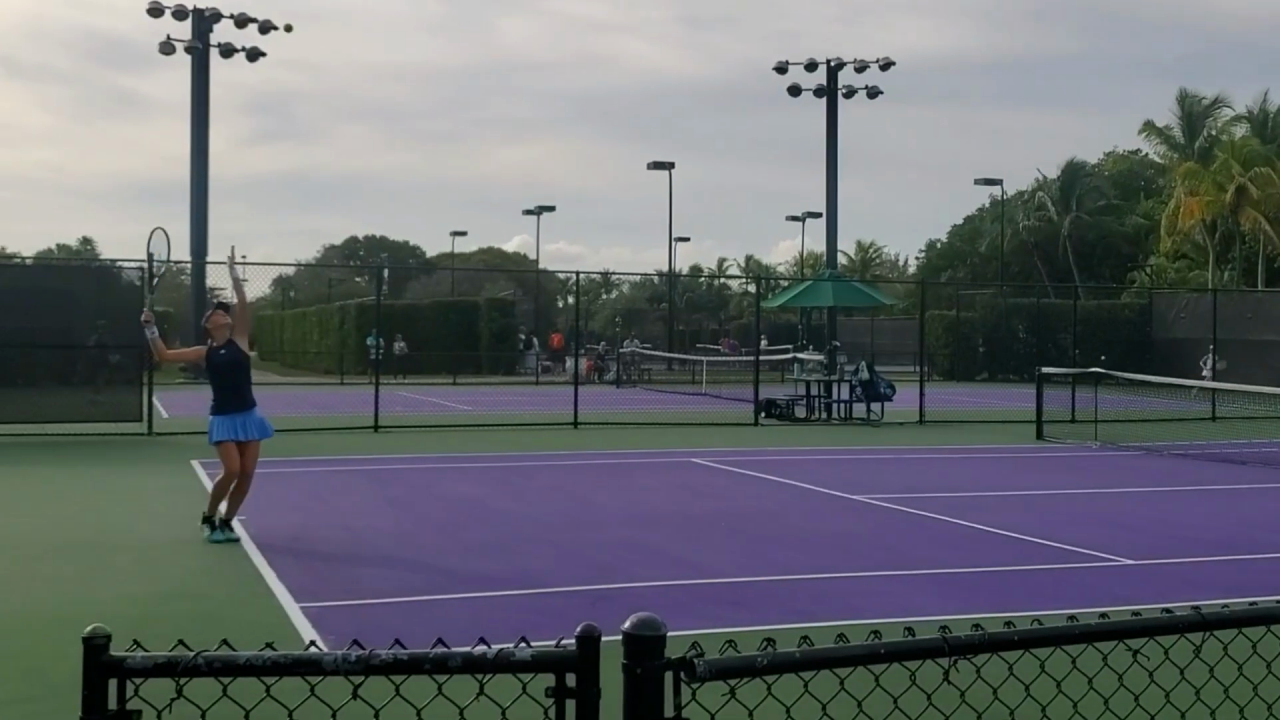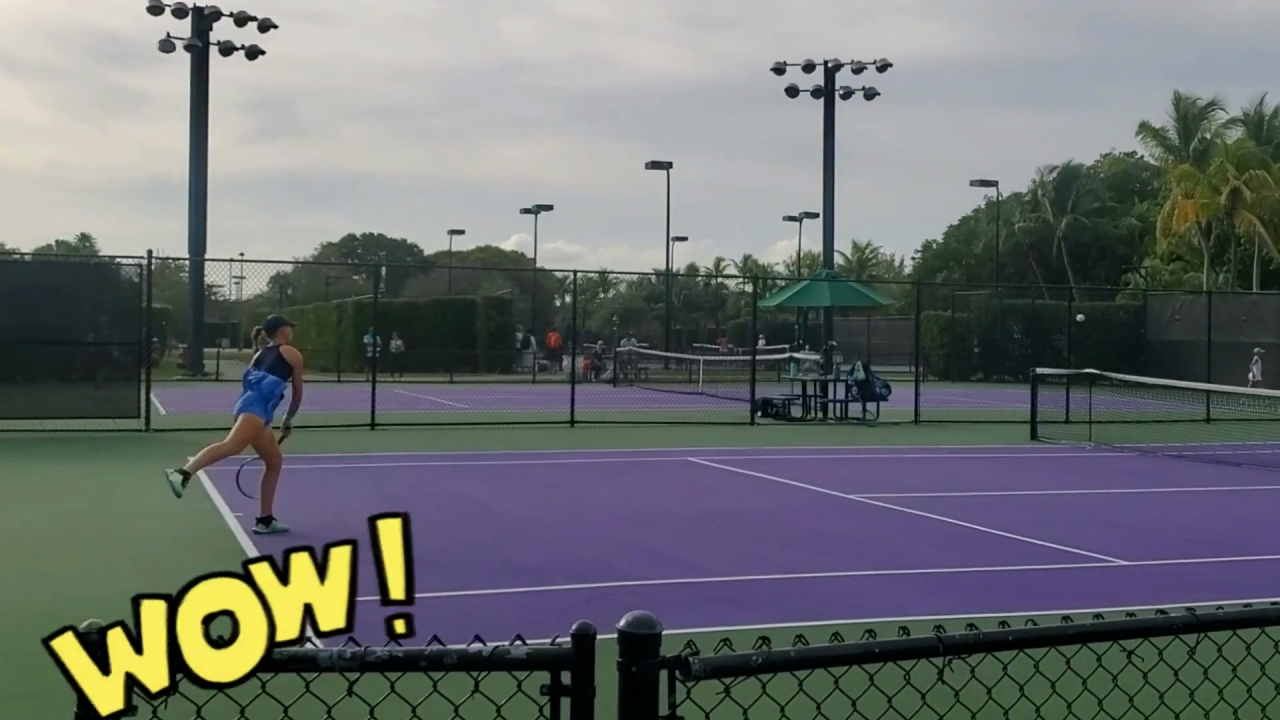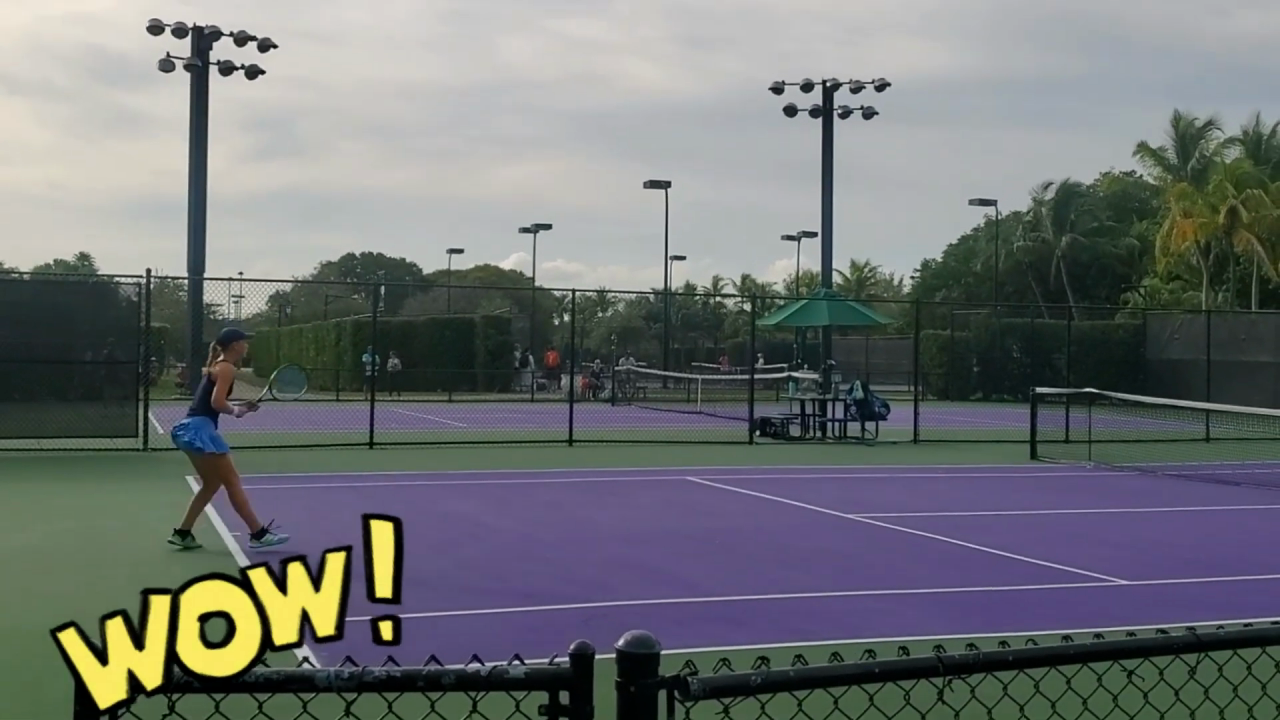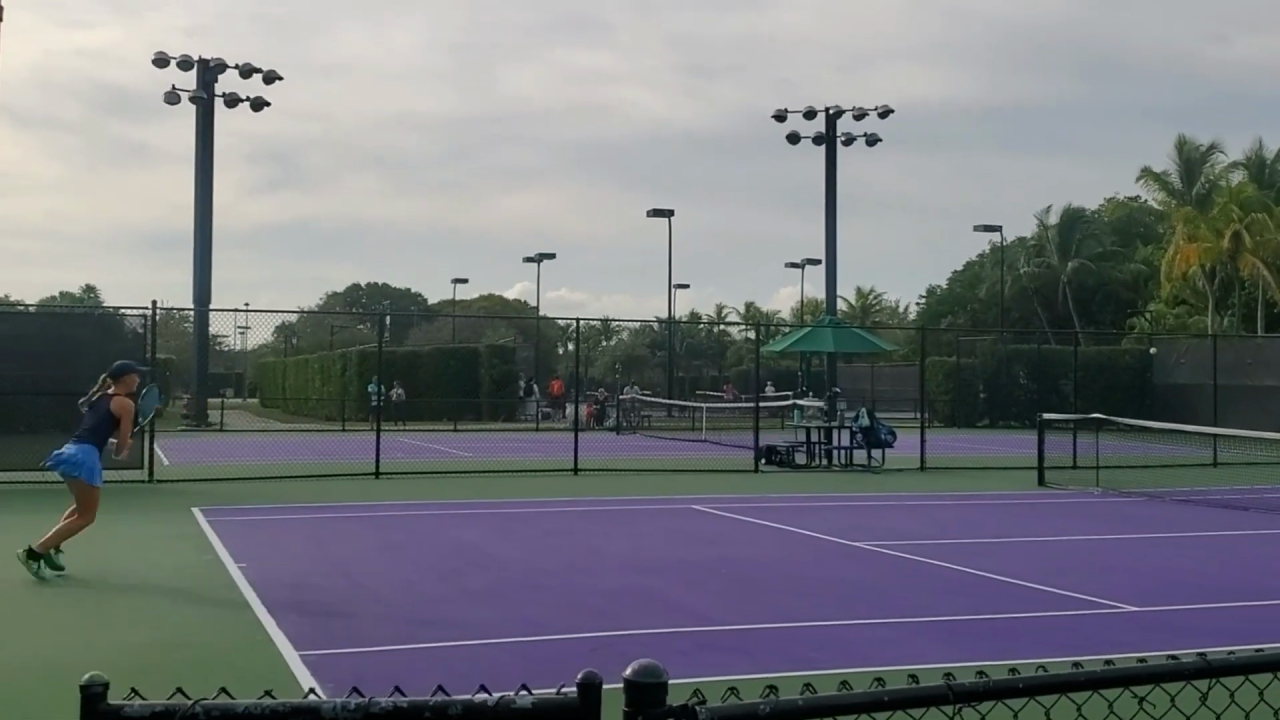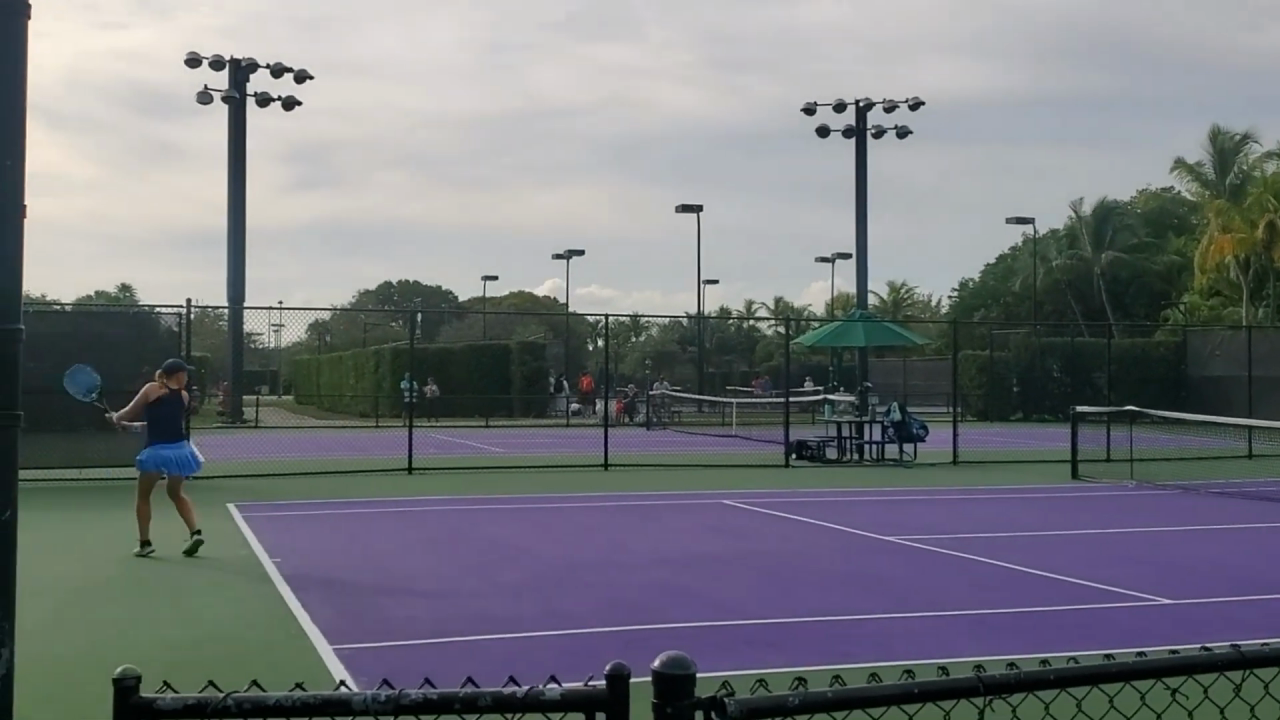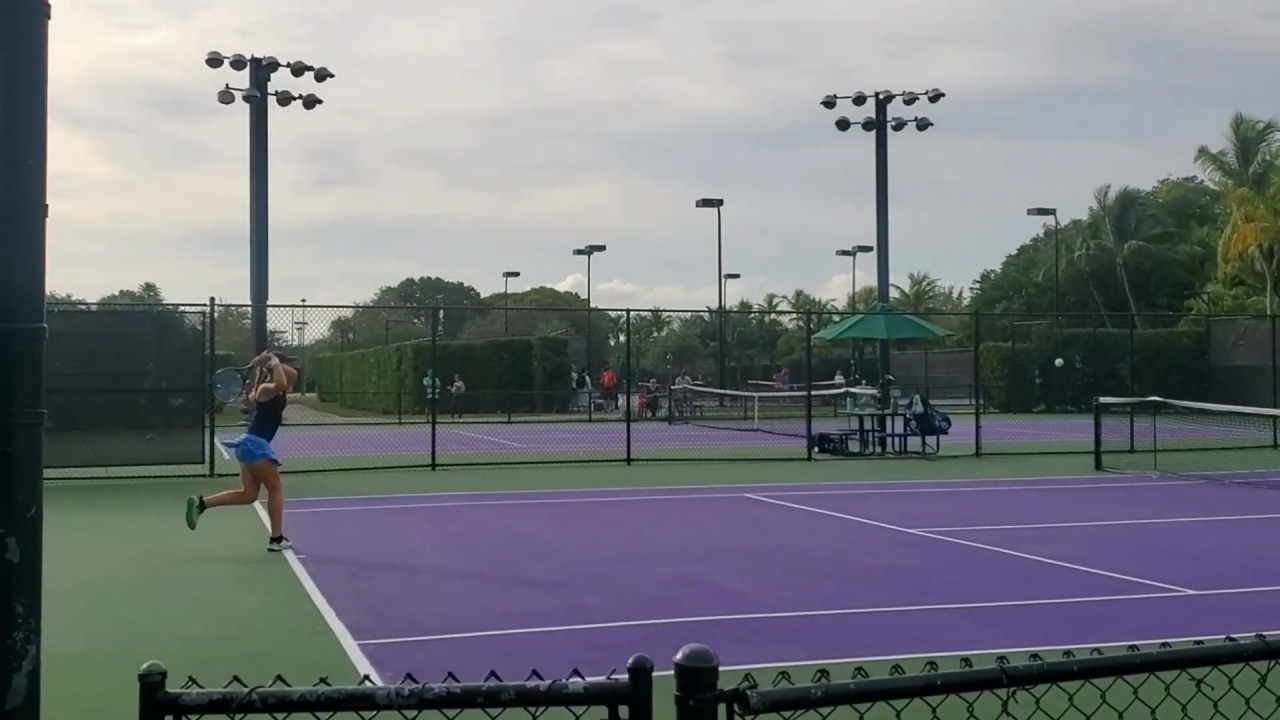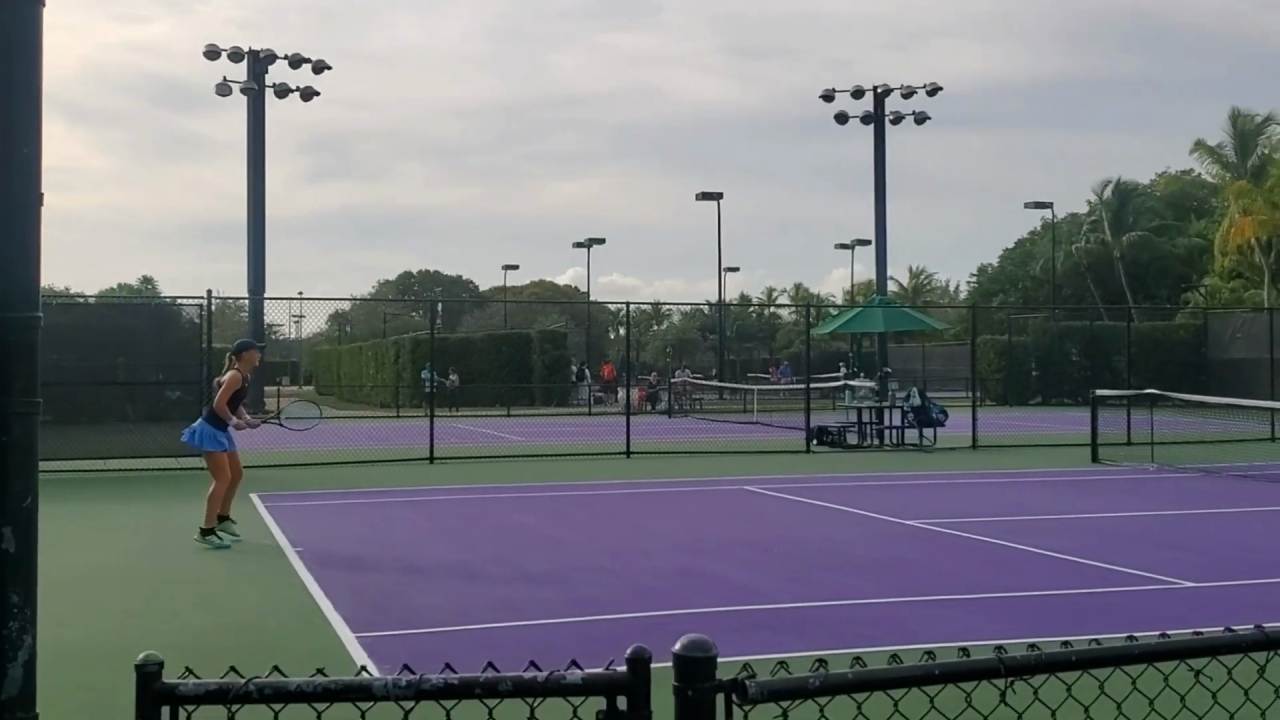
dt=0.7s
person 1, frame 1
left shoulder: (240, 339)
right shoulder: (203, 352)
left elbow: (243, 304)
right elbow: (163, 355)
left wrist: (233, 273)
right wrist: (150, 329)
left hip: (248, 416)
right hip: (222, 419)
left knee: (247, 473)
right knee: (232, 470)
left ankle: (225, 523)
right ankle: (209, 518)
person 1, frame 2
left shoulder: (260, 355)
right shoulder: (292, 353)
right elbow: (298, 393)
right wrist: (288, 421)
left hip: (253, 403)
right hip: (260, 403)
left knee: (275, 461)
right knee: (232, 446)
left ankle: (265, 520)
right ankle: (183, 474)
person 1, frame 3
left shoulder: (214, 367)
right shoulder: (225, 369)
right elbow: (216, 403)
left wrist: (239, 407)
right wrist: (236, 411)
left hip: (193, 428)
right hip: (201, 430)
left knee: (211, 484)
right knee: (232, 483)
left ankle: (182, 532)
right ankle: (259, 534)
person 1, frame 4
left shoulder: (98, 397)
right shoulder: (126, 404)
right elbow: (123, 442)
left wrist: (112, 443)
right wrist: (119, 452)
left hip: (72, 451)
right hip: (85, 457)
left knee: (82, 508)
right knee: (85, 516)
left ankle: (53, 550)
right ankle: (34, 552)
person 1, frame 5
left shoulder: (151, 389)
right shoulder: (184, 397)
left elbow: (128, 412)
left wrist: (115, 416)
right wrist: (135, 425)
left hip: (156, 452)
right hip: (179, 450)
left knee: (143, 496)
right knee: (176, 494)
left ankle: (145, 543)
right ankle: (195, 533)
person 1, frame 6
left shoulder: (279, 386)
right shoulder: (267, 388)
left elbow: (293, 375)
right elbow: (281, 383)
left wrist: (271, 362)
right wrist: (273, 362)
left hip: (255, 444)
right hip: (255, 444)
left knee: (248, 495)
right knee: (276, 489)
left ankle: (200, 503)
right ankle: (277, 539)
person 1, frame 7
left shoulder: (244, 376)
right shoulder: (235, 376)
right elbow: (218, 404)
left wrist: (246, 419)
right wrist: (234, 422)
left hip: (218, 431)
right hip: (210, 431)
left knee: (236, 474)
right knee: (223, 479)
left ankle: (223, 518)
right ankle: (208, 530)
